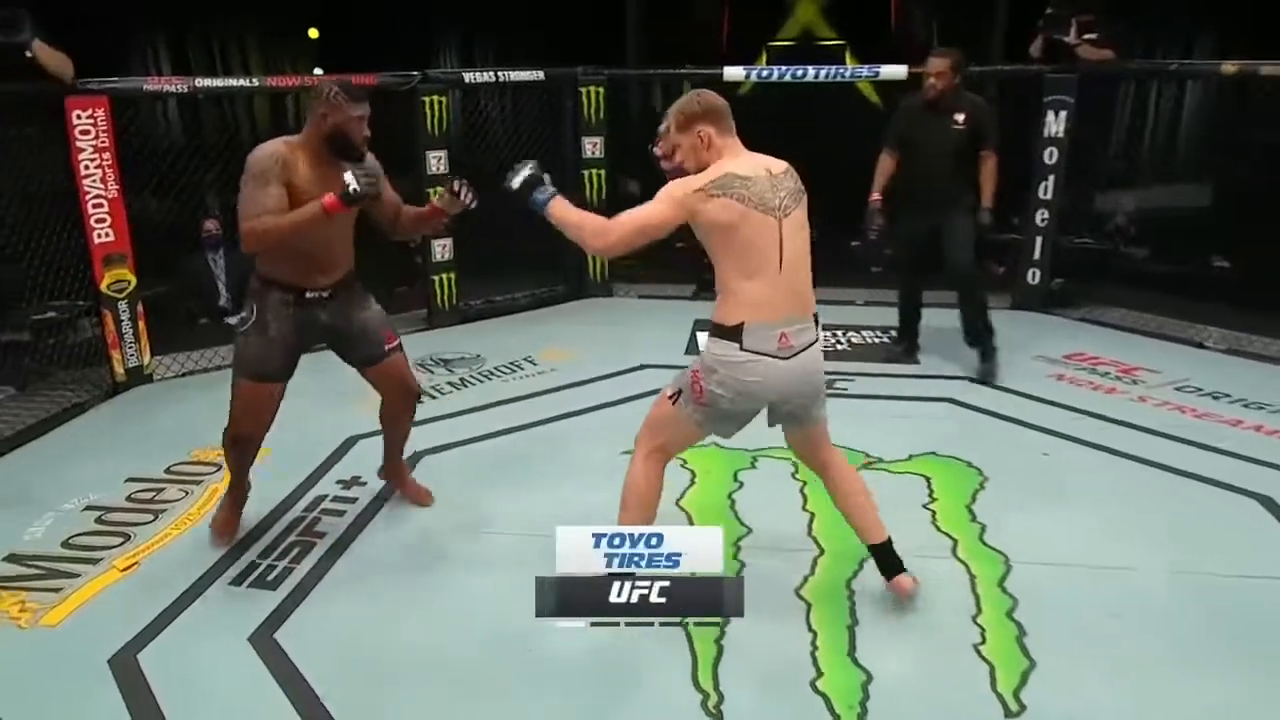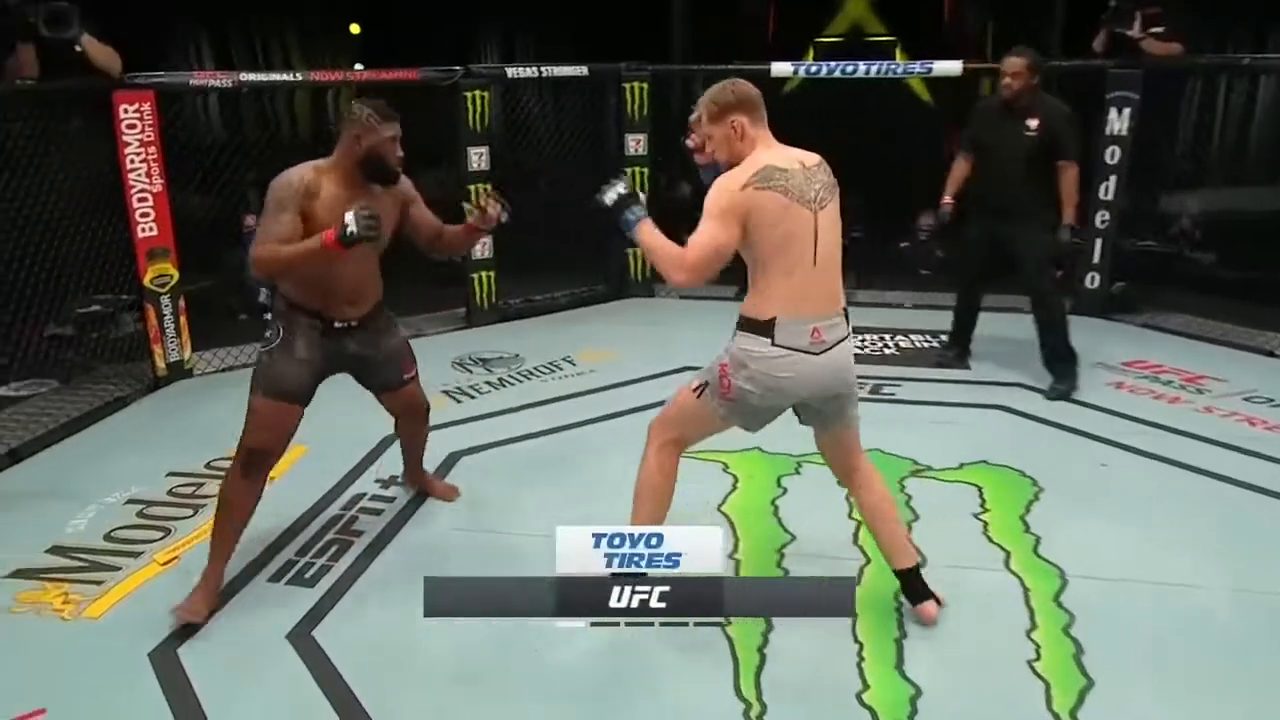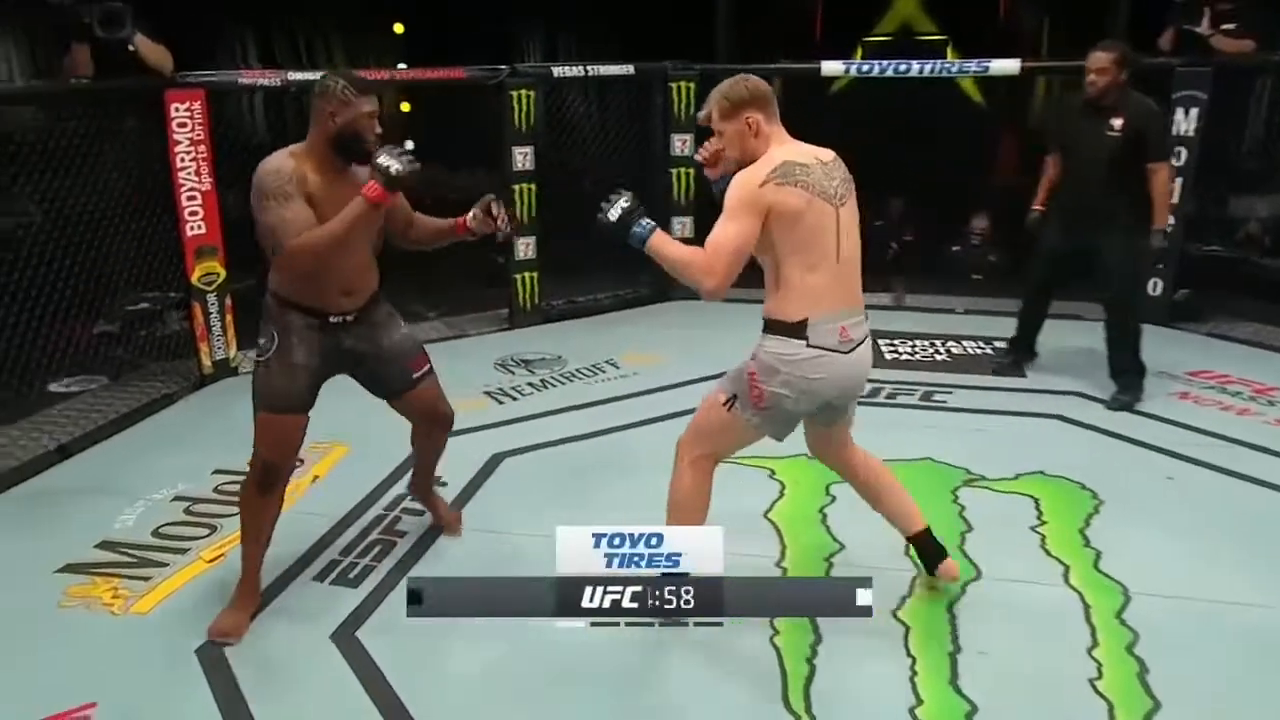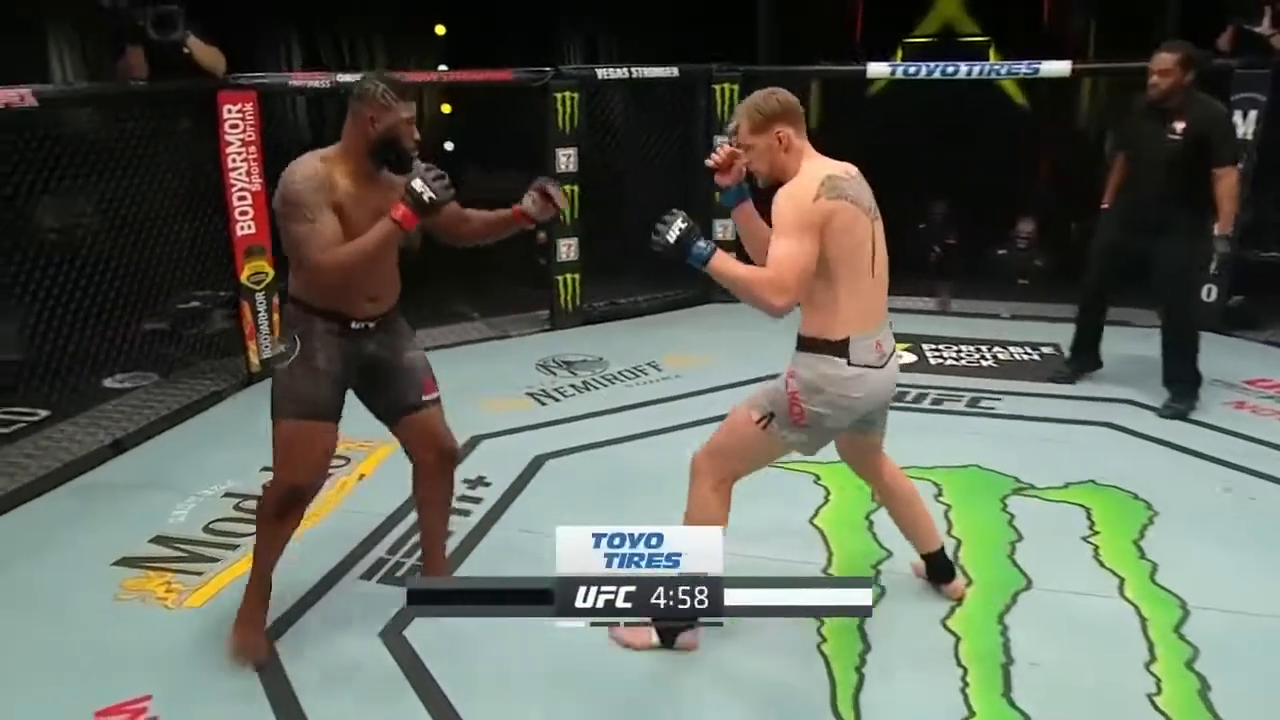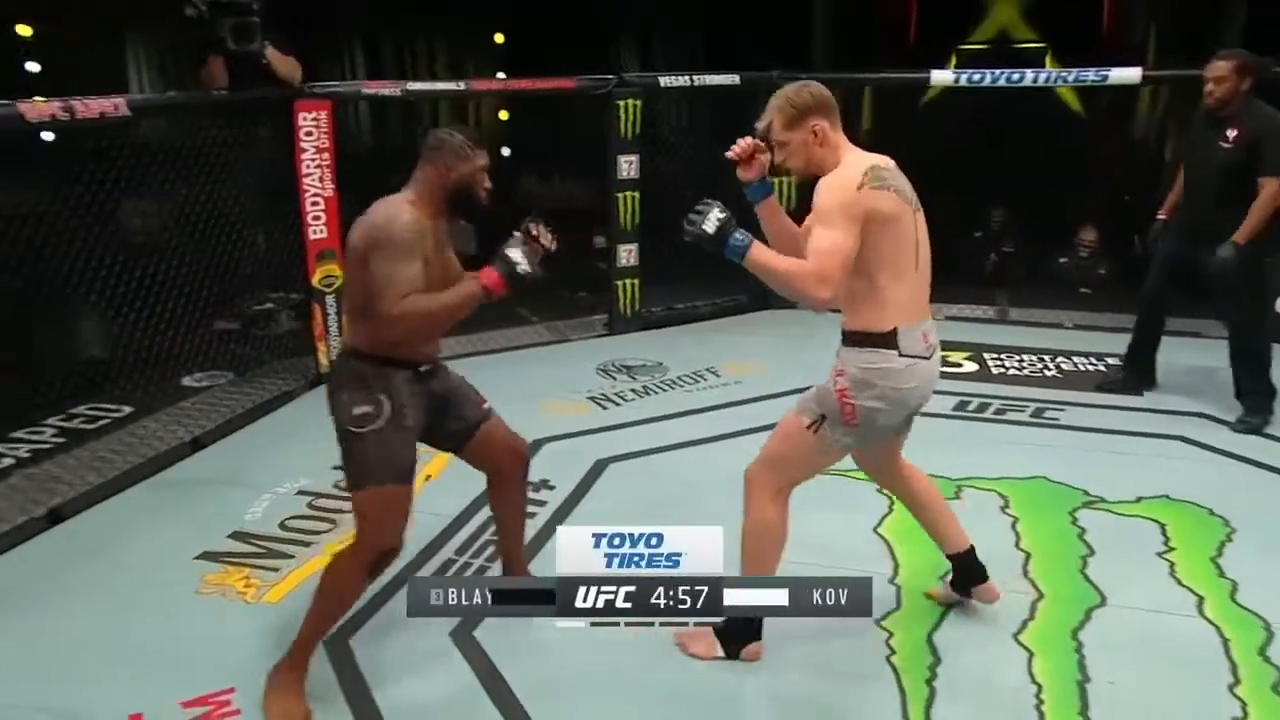
dt=0.2s
person 1, frame 1
left shoulder: (362, 162)
right shoulder: (270, 160)
left elbow: (400, 224)
right elbow: (255, 236)
left wrist: (442, 209)
right wrist: (334, 201)
left hip: (344, 297)
right hip: (278, 303)
left knee: (404, 389)
right knee: (246, 425)
left ankle: (394, 468)
right ankle: (235, 500)
person 1, frame 2
left shoulder: (392, 186)
right shoulder: (296, 185)
left elbow: (433, 238)
right elbow: (262, 263)
left wrist: (476, 226)
right wrist: (338, 237)
left hip: (370, 324)
right hip: (302, 328)
left knee: (415, 408)
right knee: (256, 452)
left ankle: (415, 474)
right ankle: (213, 577)
person 1, frame 3
left shoulder: (367, 166)
right shoulder: (280, 174)
left elbow: (408, 232)
right elbow: (302, 256)
left wrist: (468, 225)
right wrist: (375, 194)
left hip: (369, 318)
right hip: (299, 328)
left knee: (435, 416)
right knee: (271, 464)
left ankle: (422, 486)
right ankle: (249, 586)
person 1, frame 4
left shoulder: (405, 168)
right shoulder: (309, 177)
left elbow: (460, 227)
right elbow: (324, 271)
left wrist: (526, 211)
right wrist: (402, 215)
left hip: (385, 330)
right hip: (317, 334)
left knee: (438, 451)
right knee: (295, 481)
left ankle: (435, 572)
right ankle: (253, 610)
person 1, frame 5
left shoulder: (434, 221)
right shoulder: (398, 223)
left elbow: (453, 293)
right elbow: (400, 321)
left wrist: (515, 264)
right wrist: (493, 279)
left hip: (426, 375)
right hip: (373, 384)
left knee: (512, 458)
right knee: (379, 545)
left ankle: (514, 572)
right ankle: (289, 670)
person 2, frame 1
left shoulder: (697, 190)
right shoulder: (786, 174)
left elbow: (606, 239)
left wrist: (543, 196)
left hip: (740, 358)
right hip: (802, 351)
left knee: (652, 446)
right knee: (822, 455)
right ankle: (890, 568)
person 2, frame 2
left shoulder: (737, 185)
right shoulder: (818, 167)
left elbow: (686, 272)
left wrist: (633, 217)
left hip: (769, 353)
right hip: (832, 350)
left knee: (663, 435)
right knee: (851, 466)
right ankle: (917, 589)
person 2, frame 3
left shoulder: (758, 180)
right shoulder: (829, 163)
left elbow: (711, 278)
left wrist: (642, 231)
right wrist: (723, 184)
left hip: (795, 356)
right hip: (850, 350)
left knee: (695, 452)
right knee: (838, 451)
right ankle: (931, 551)
person 2, frame 4
left shoulder: (802, 195)
right shoulder: (846, 176)
left elbow: (778, 295)
right elbow: (775, 258)
left wrist: (697, 247)
right wrist: (735, 193)
left hip: (831, 371)
right hip: (875, 363)
left knee: (709, 469)
right knee: (869, 462)
left ankle: (678, 619)
right ankle: (942, 571)
person 2, frame 5
left shoulder: (842, 186)
right shoulder: (878, 169)
left elbow: (818, 288)
right elbow: (800, 252)
left wrist: (734, 243)
right wrist: (757, 188)
left hip: (878, 366)
right hip: (913, 356)
left knee: (764, 479)
right knee: (886, 464)
left ankle: (741, 629)
right ankle: (971, 576)
person 3, frame 1
left shoulder: (975, 109)
right shoulder: (909, 109)
left elbow: (987, 158)
right elbow: (890, 154)
left wrist: (986, 205)
right wrist: (876, 196)
left hip: (958, 208)
right hip: (912, 208)
left knee: (965, 270)
right knee: (909, 276)
left ankle: (984, 345)
right ankle: (907, 340)
person 3, frame 2
left shoulder: (1055, 114)
right shoulder: (986, 110)
left elbow: (1067, 170)
right elbow: (966, 157)
left wrist: (1067, 222)
right wrist: (948, 198)
left hip: (1033, 221)
right hip: (983, 215)
left knee: (1043, 290)
right knee: (969, 281)
left ankle: (1063, 368)
right ankle: (958, 345)
person 3, frame 3
left shoulder: (1144, 113)
right shoulder: (1074, 109)
left elbow: (1159, 171)
right elbow: (1056, 159)
left wrist: (1158, 226)
right wrist: (1039, 204)
left hip: (1119, 226)
right hip: (1065, 217)
left knee: (1121, 300)
right knee: (1038, 282)
left ankle: (1128, 379)
right ankle: (1020, 349)
person 3, frame 4
left shoulder: (1211, 116)
right shoulder: (1141, 108)
left elbow: (1226, 176)
left wrist: (1222, 232)
right wrist: (1106, 204)
left hip: (1175, 230)
right hip: (1124, 217)
left knee: (1177, 307)
right knee: (1094, 283)
left ankle: (1183, 387)
right ankle: (1084, 358)
person 3, frame 5
right shoulder: (1204, 117)
left wrist: (1237, 243)
right wrist: (1165, 214)
left hip: (1234, 240)
right hip: (1185, 229)
left knee: (1245, 320)
right knee: (1152, 296)
right ankle: (1137, 372)
